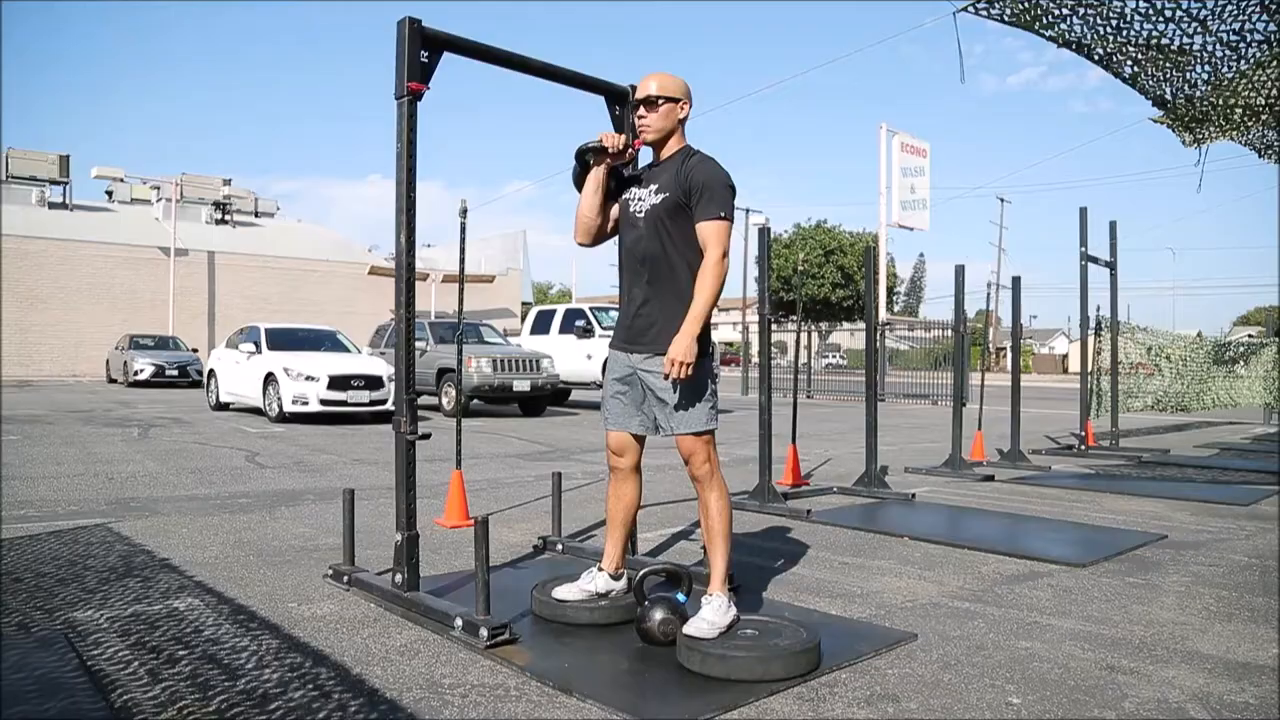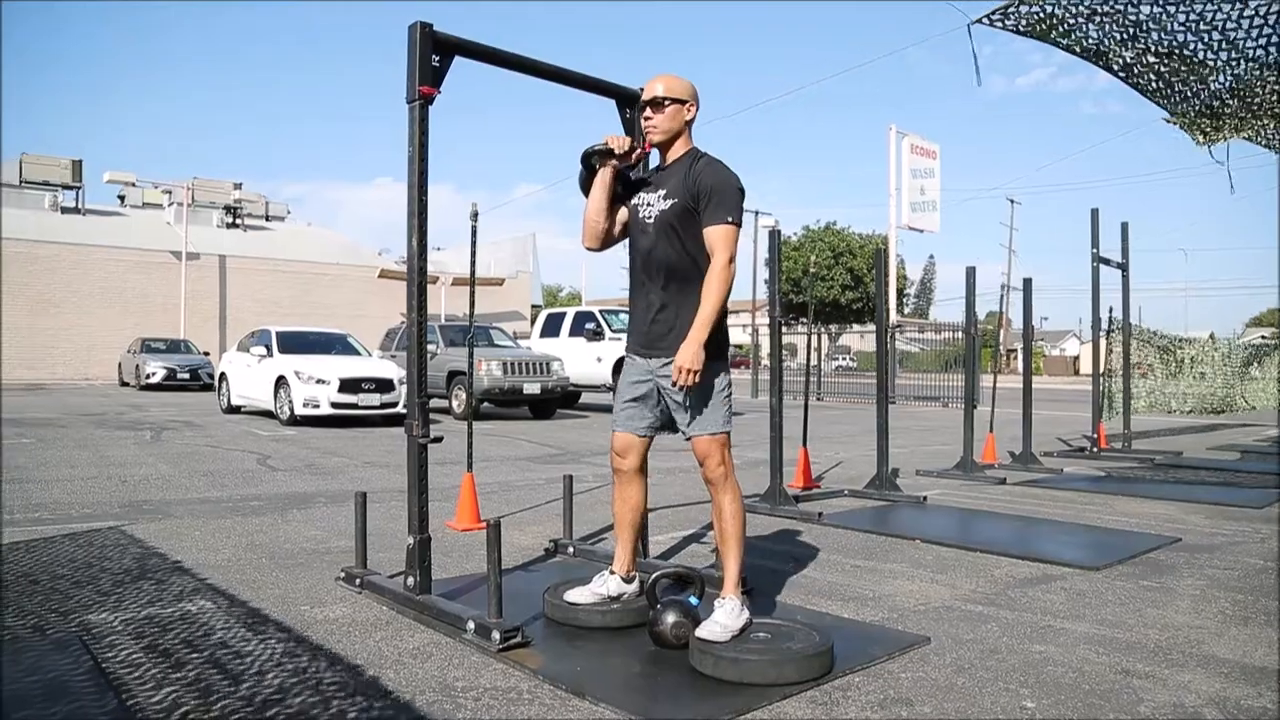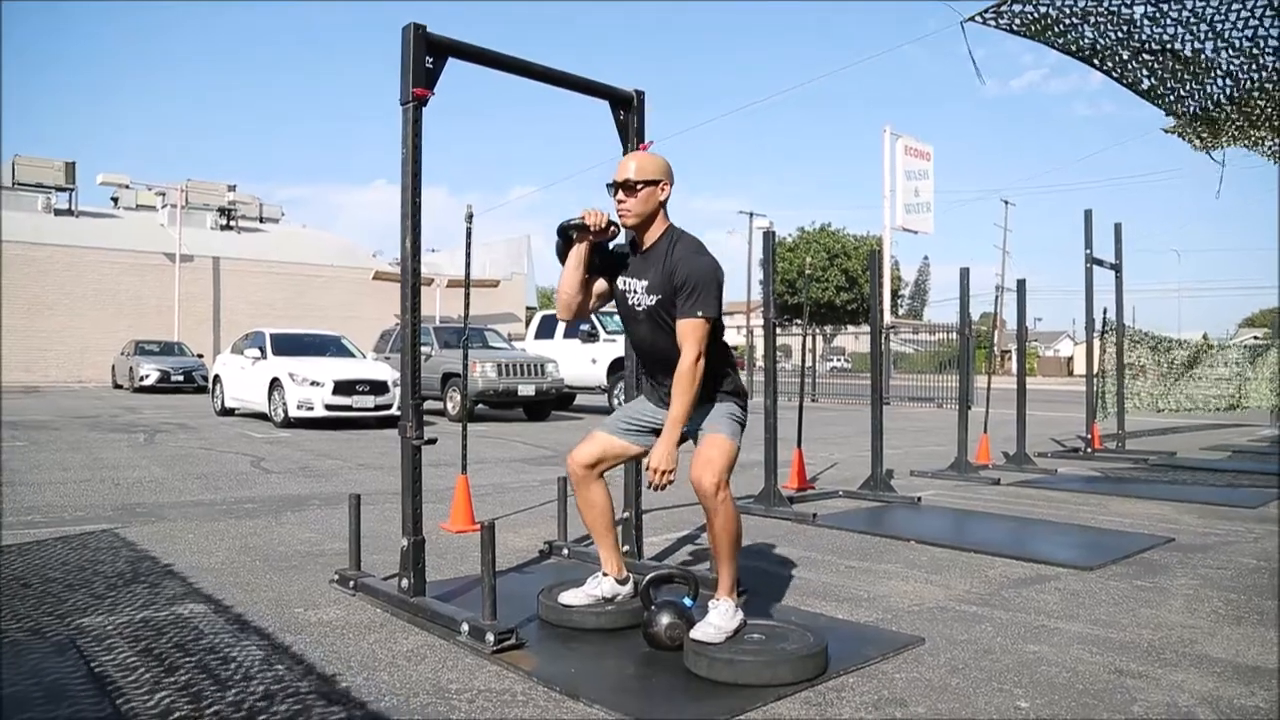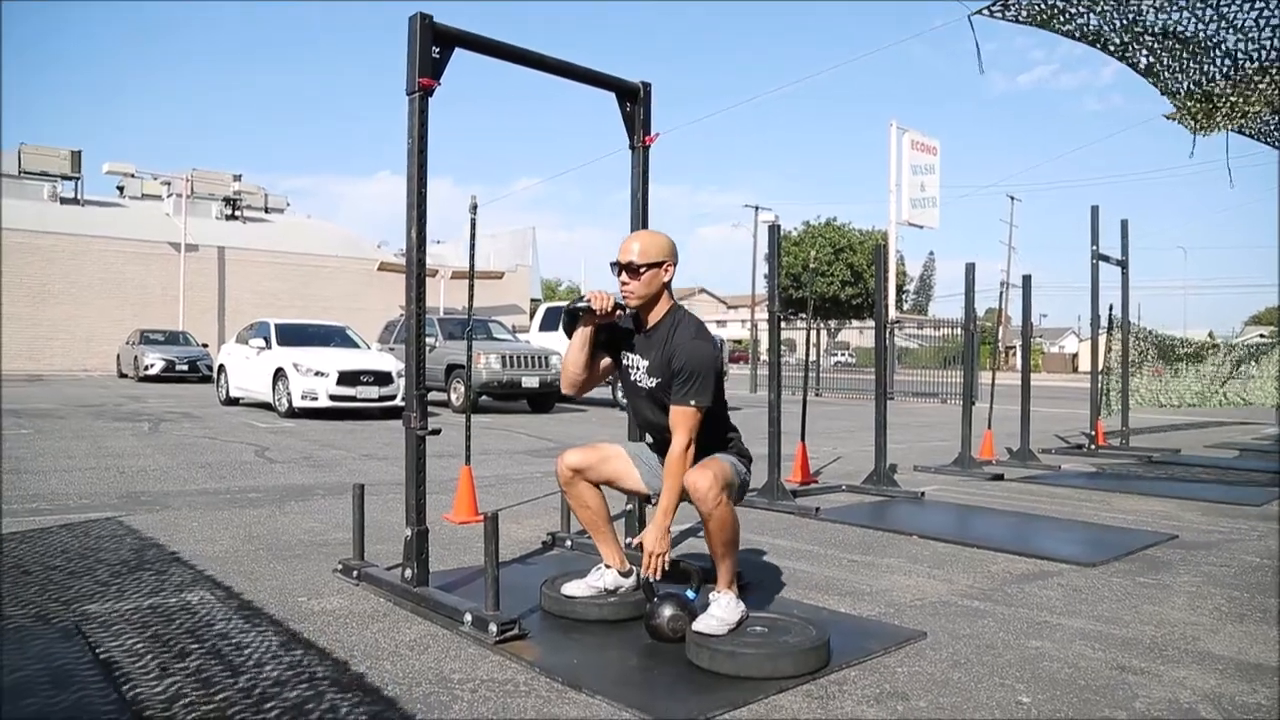
dt=0.5s
person 1, frame 1
left shoulder: (702, 173)
right shoulder: (636, 181)
left elbow: (715, 257)
right elbow: (586, 233)
left wrist: (688, 334)
right wrist: (600, 167)
left hip: (675, 346)
right hip: (626, 346)
left knee: (700, 463)
right knee: (620, 458)
left ankle: (718, 596)
right ankle: (610, 572)
person 1, frame 2
left shoulder: (711, 176)
right shoulder: (643, 183)
left elbow: (722, 262)
right elbow: (595, 237)
left wrist: (696, 341)
right wrist: (608, 169)
left hip: (692, 349)
right hip: (642, 350)
left knee: (714, 465)
right knee: (625, 459)
left ankle: (732, 600)
right ankle: (622, 575)
person 1, frame 3
left shoulder: (690, 261)
right shoulder: (619, 258)
left elbow: (692, 359)
right elbow: (568, 311)
left wrist: (668, 442)
right wrist: (583, 244)
left hip: (714, 399)
right hip: (656, 398)
left knee: (706, 478)
right knee: (581, 462)
left ankle: (726, 602)
right ankle: (615, 577)
person 1, frame 4
left shoulder: (691, 343)
right shoulder: (622, 329)
left elbow: (685, 443)
right elbow: (572, 384)
left wrist: (660, 525)
right wrist: (588, 325)
left hip: (716, 458)
right hip: (660, 455)
left knee: (702, 484)
right knee: (571, 465)
left ankle: (726, 595)
right ankle: (617, 569)
